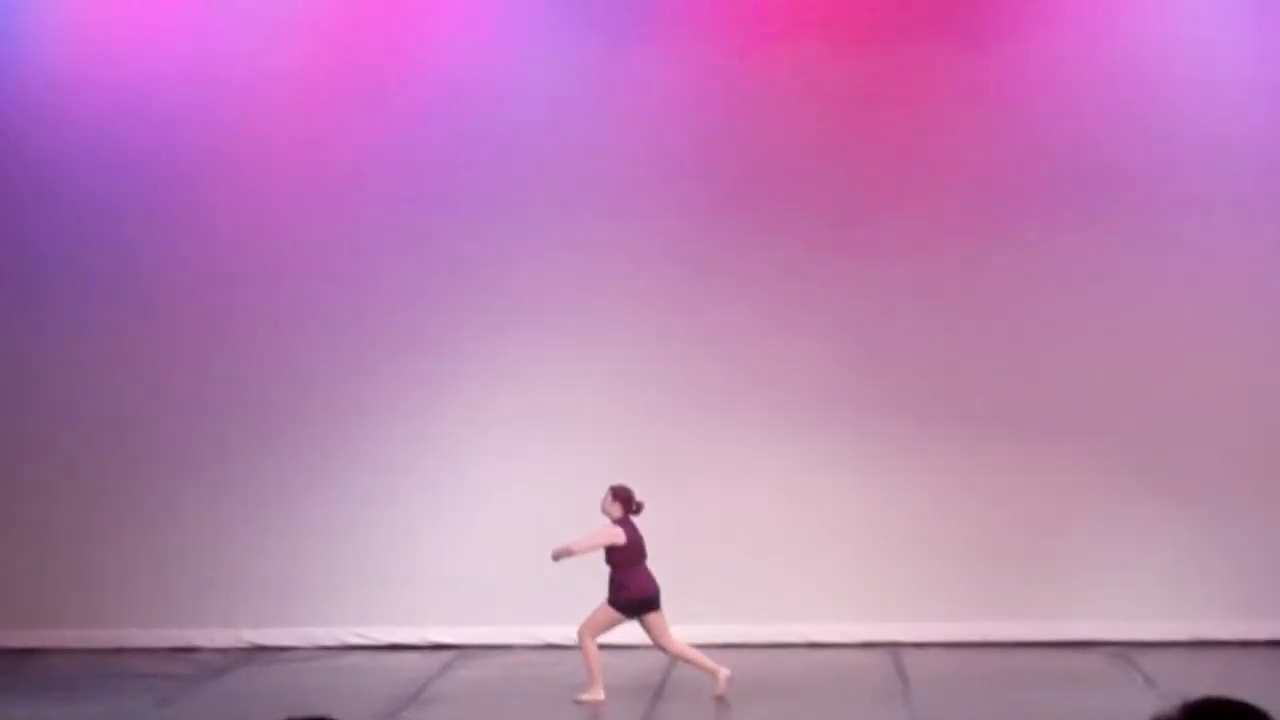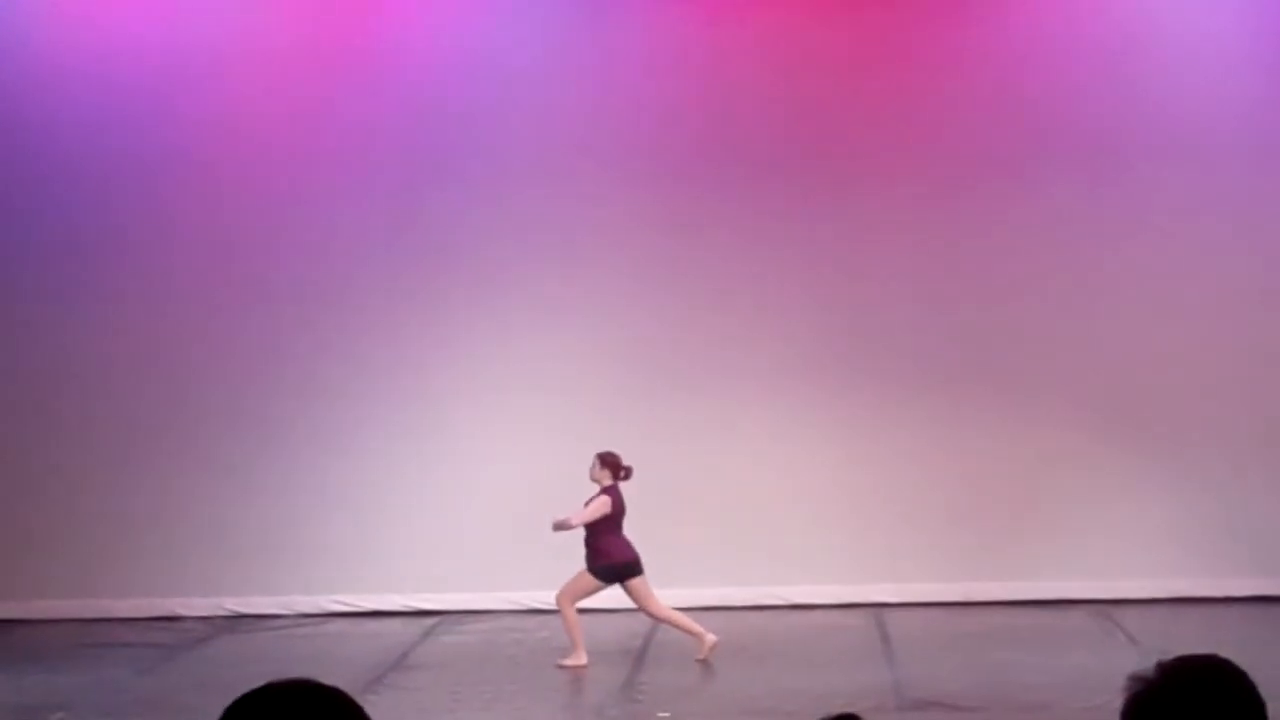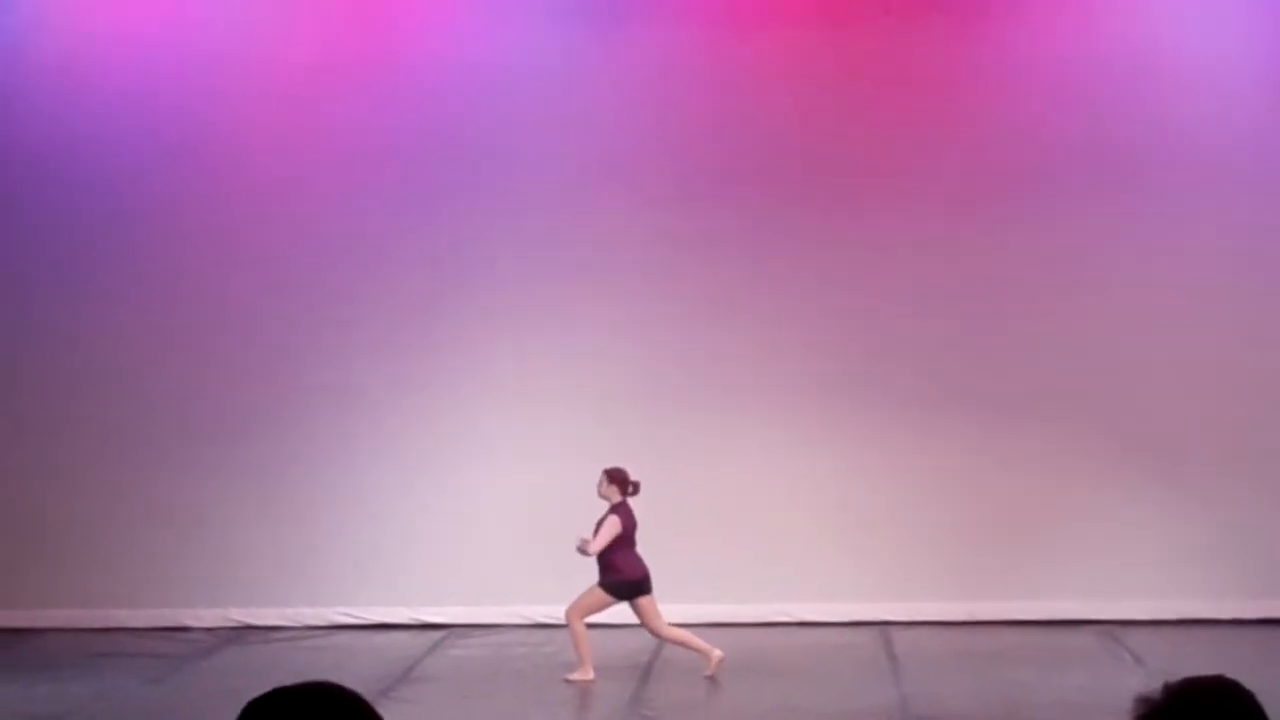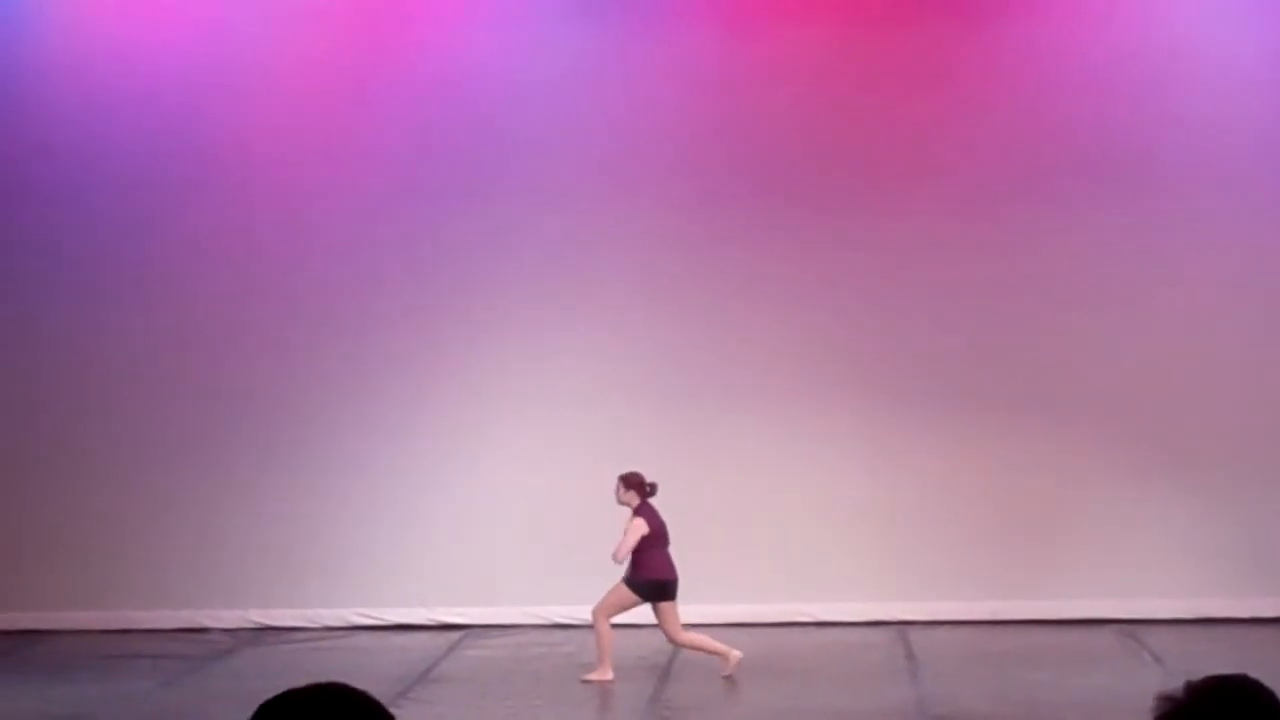
dt=0.7s
person 1, frame 1
left shoulder: (615, 530)
right shoulder: (626, 526)
left elbow: (576, 547)
left wrist: (558, 553)
left hip: (629, 595)
right hip: (646, 592)
left knee: (586, 633)
right knee: (667, 643)
left ankle: (596, 690)
right ankle: (717, 671)
person 1, frame 2
left shoulder: (605, 498)
right shoulder: (610, 494)
left elbow: (574, 521)
left wrist: (557, 524)
right wrist: (563, 522)
left hip: (609, 563)
right hip: (625, 559)
left knee: (564, 598)
right knee: (654, 608)
left ankle: (578, 655)
right ankle: (704, 636)
person 1, frame 3
left shoulder: (615, 517)
right shoulder: (622, 510)
left elbow: (592, 550)
left wrist: (582, 545)
right wrist: (587, 544)
left hip: (619, 579)
right hip: (637, 576)
left knee: (573, 614)
right knee: (660, 629)
left ankle: (585, 670)
right ankle: (711, 653)
person 1, frame 4
left shoulder: (638, 520)
right shoulder: (647, 512)
left elbow: (619, 557)
left wrist: (620, 550)
right wrist: (629, 576)
left hip: (649, 579)
right hip: (665, 578)
left knee: (600, 613)
right knee: (676, 635)
left ankle: (604, 670)
right ankle: (729, 653)
